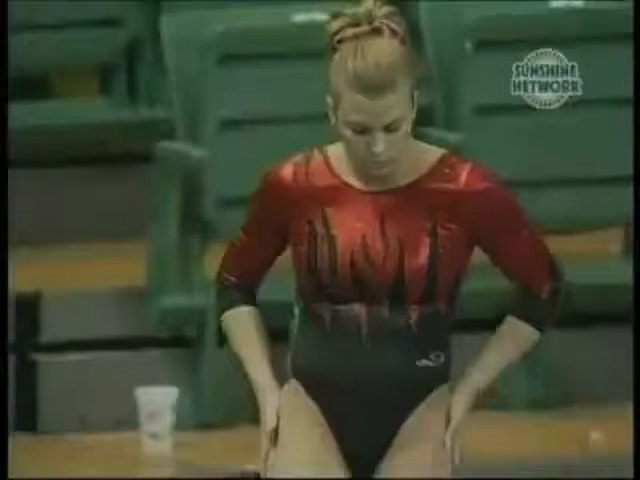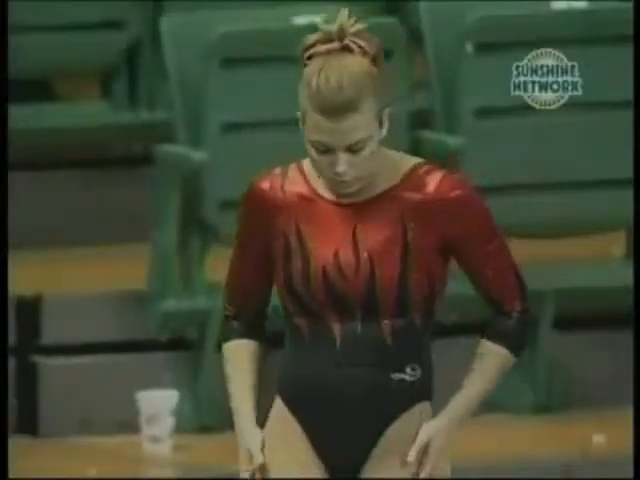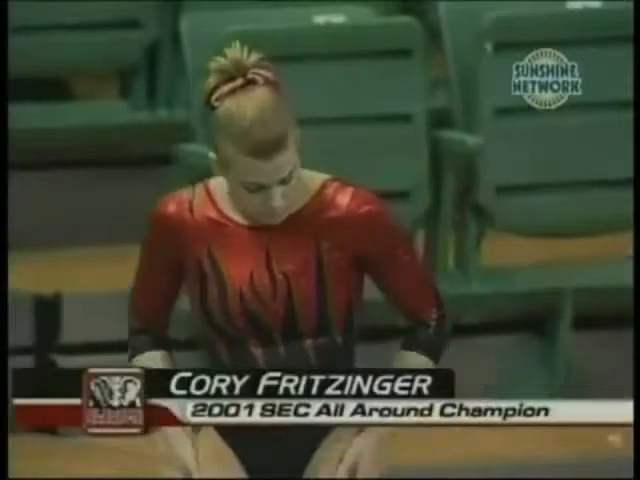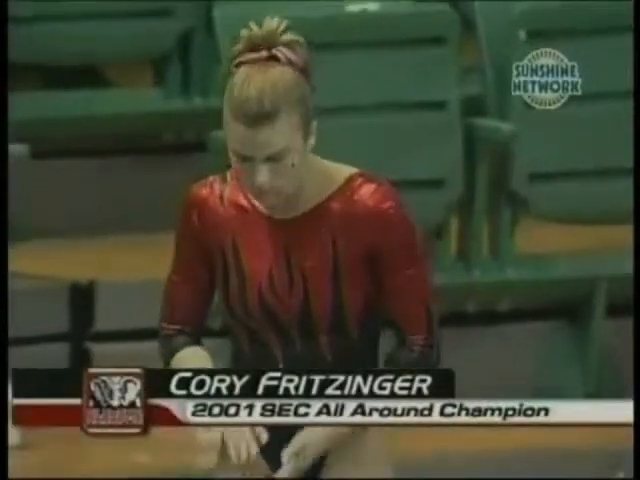
dt=0.7s
person 1, frame 1
left shoulder: (466, 190)
right shoulder: (293, 186)
left elbow: (544, 291)
right elbow: (233, 286)
left wrist: (469, 386)
right wrist: (265, 385)
left hip: (415, 411)
right hip: (313, 407)
person 1, frame 2
left shoulder: (441, 199)
right shoulder: (271, 199)
left elbow: (513, 313)
right elbow: (240, 316)
left wrist: (451, 418)
right wrist: (244, 420)
left hip: (398, 423)
right hip: (298, 422)
person 1, frame 3
left shoulder: (353, 215)
right shoulder: (180, 222)
left elbow: (429, 323)
right elbow: (145, 334)
left wrist: (374, 430)
right wrist: (176, 434)
left hip: (328, 441)
person 1, frame 4
left shoulder: (373, 210)
right shoulder: (208, 207)
left elbow: (419, 349)
right elbow: (176, 332)
left wrist: (328, 428)
left hip: (348, 435)
right hip: (254, 438)
